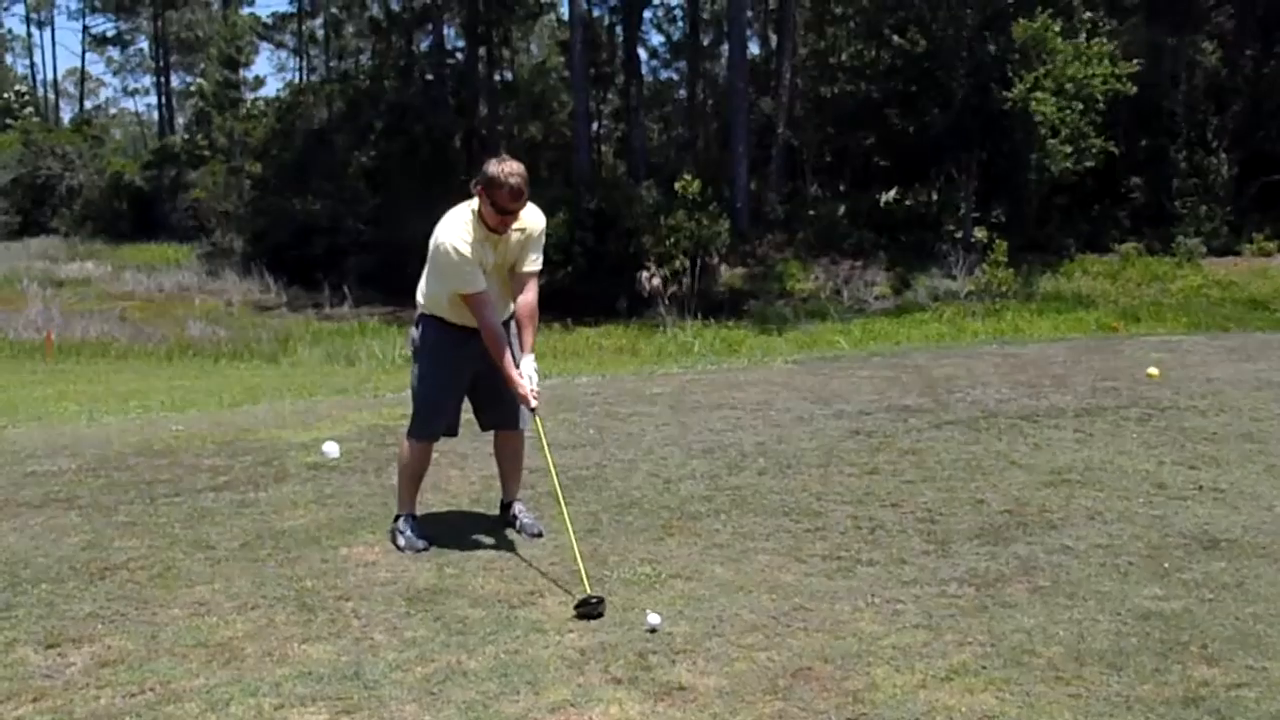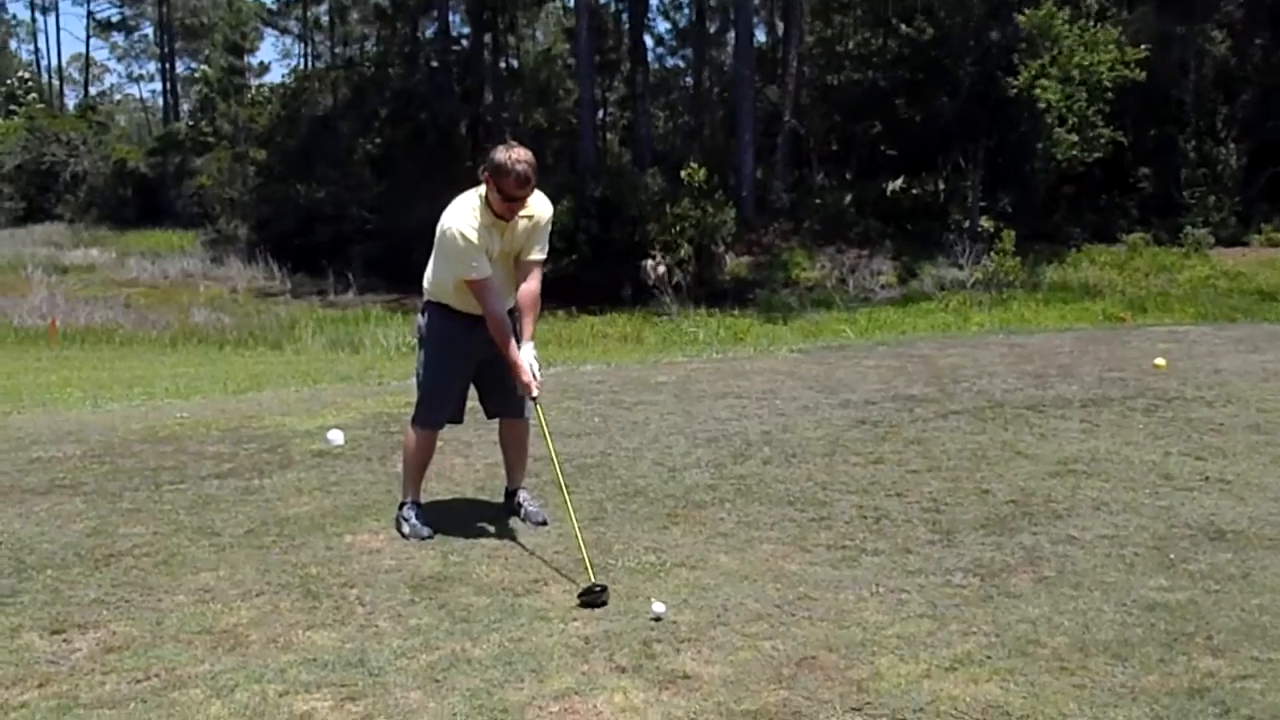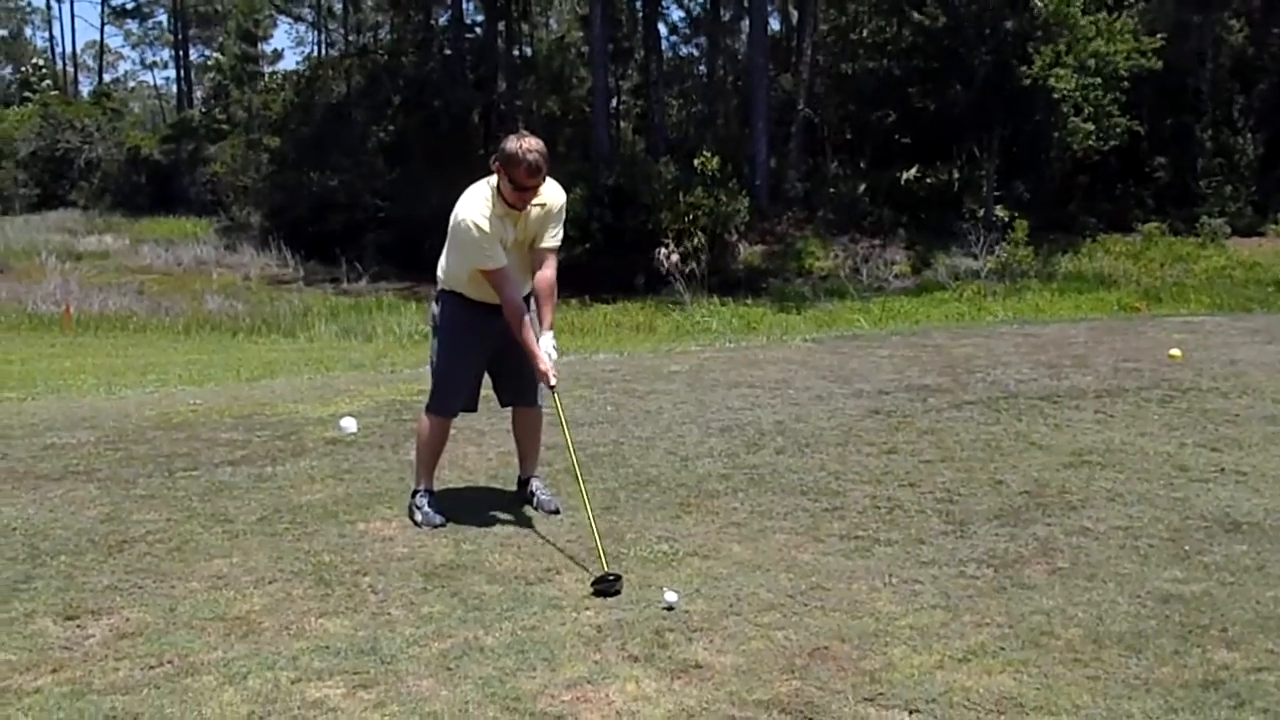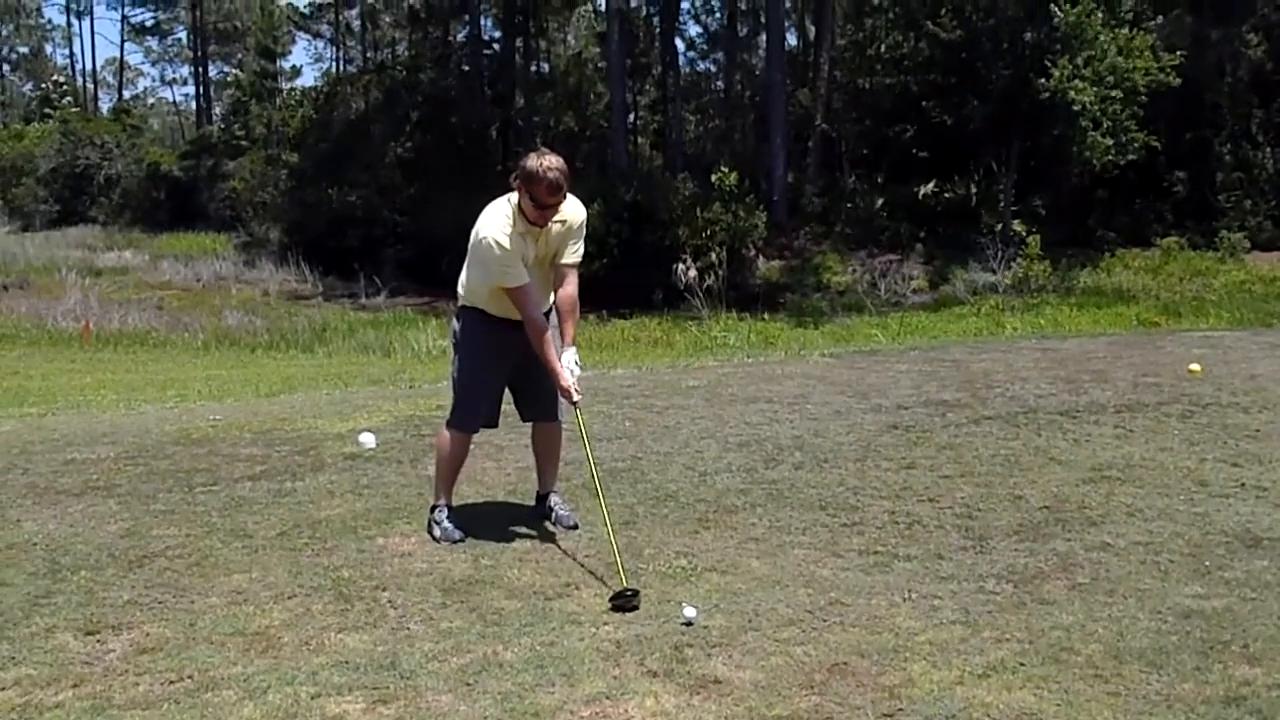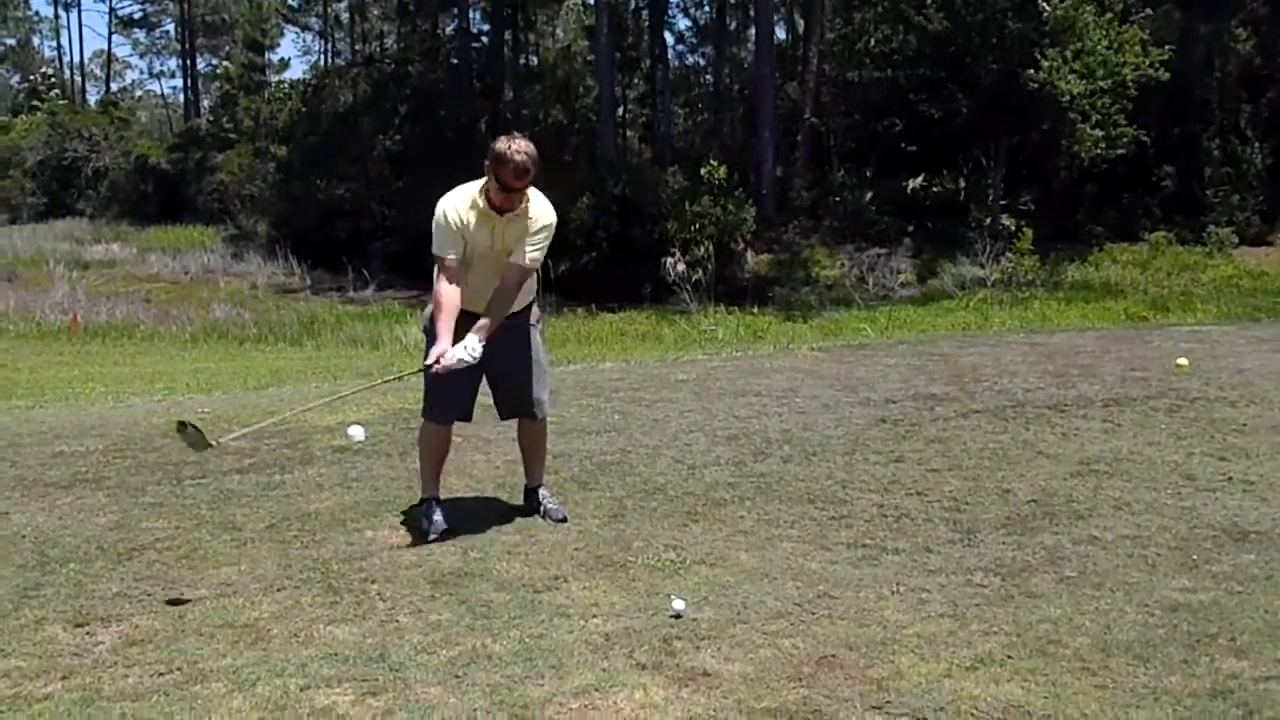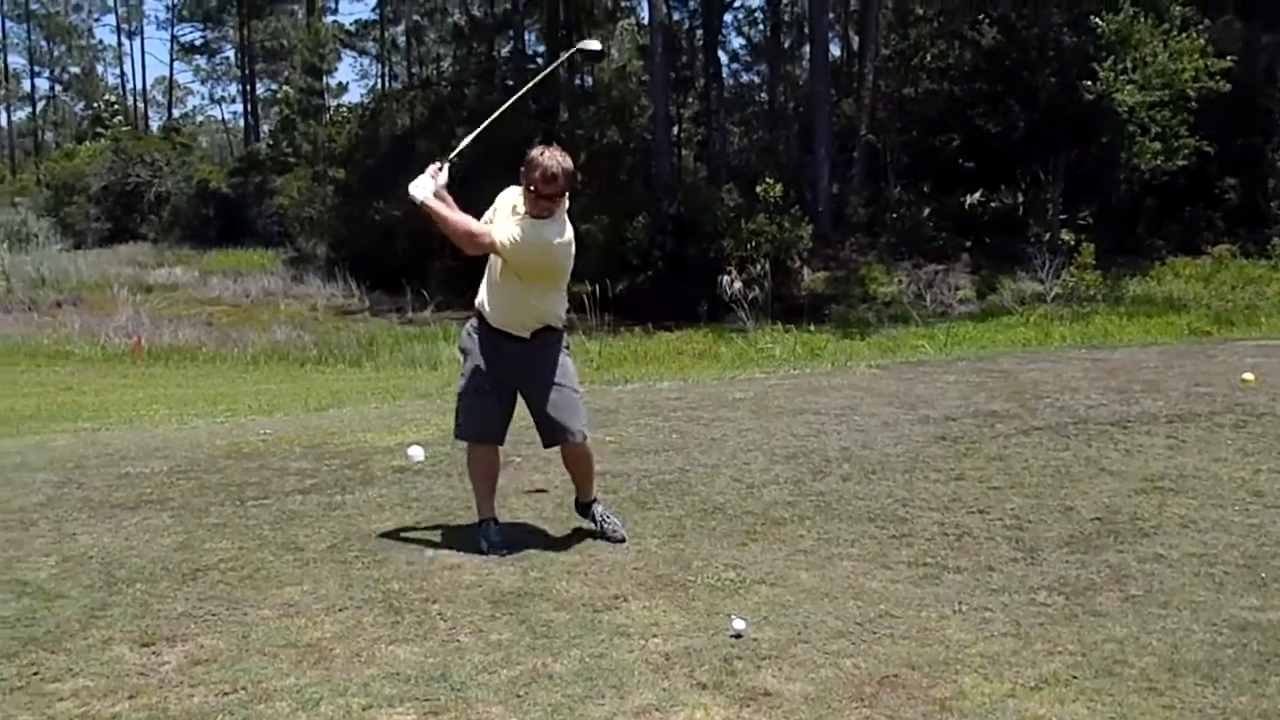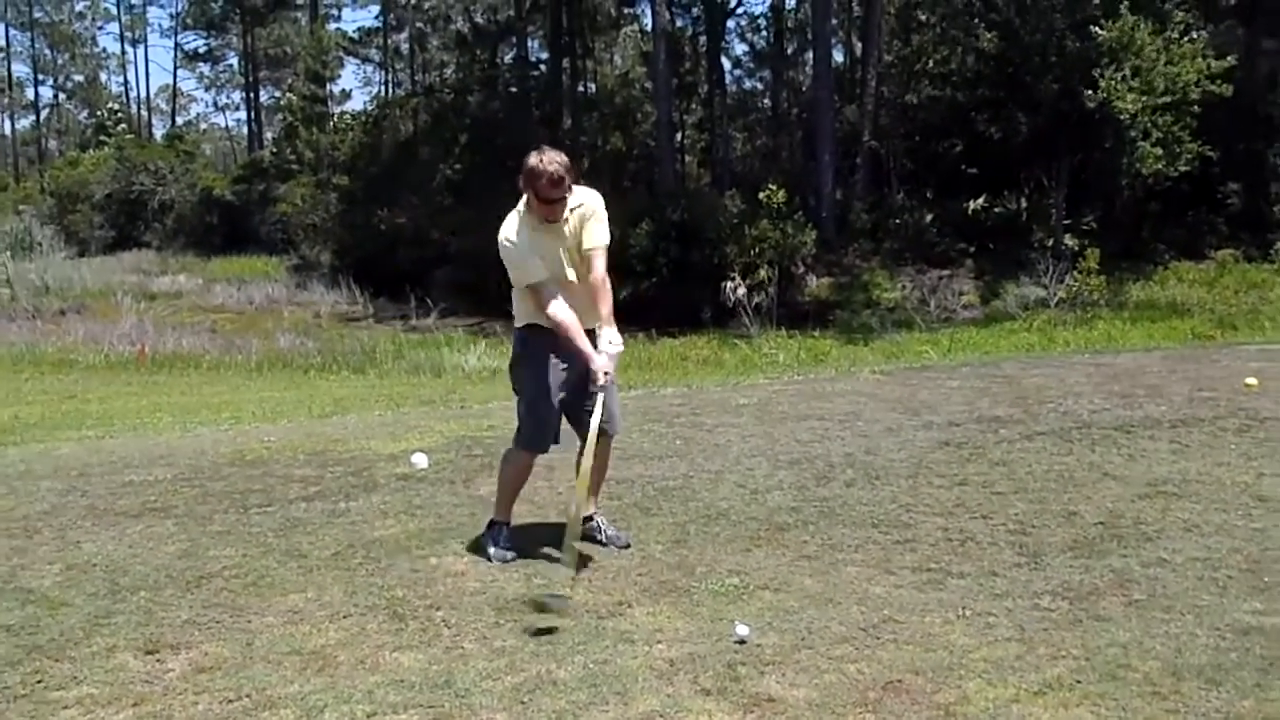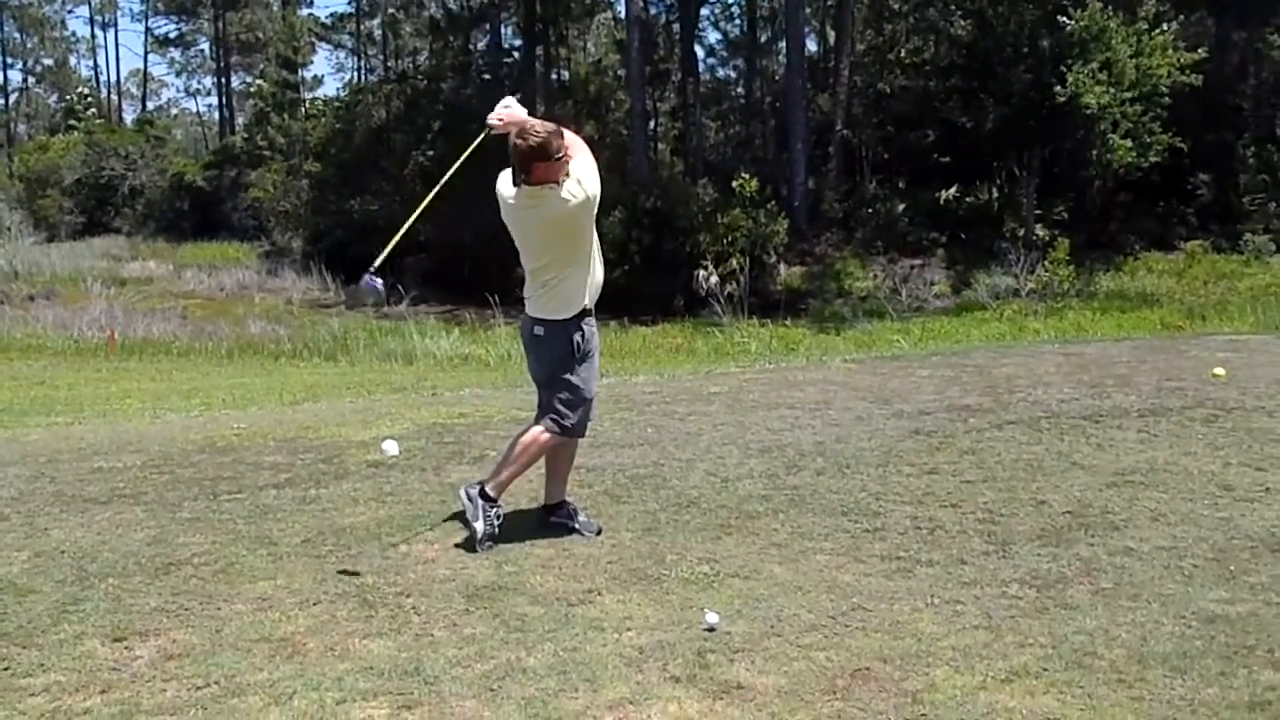
dt=0.4s
person 1, frame 1
left shoulder: (532, 221)
right shoulder: (453, 237)
left elbow: (526, 290)
right elbow: (485, 316)
left wrist: (527, 356)
right wrist: (513, 378)
left hip: (498, 326)
right hip: (444, 329)
left knee: (511, 419)
right knee: (425, 426)
left ankle: (512, 503)
right ankle: (405, 516)
person 1, frame 2
left shoulder: (539, 210)
right shoulder: (460, 224)
left elbow: (529, 279)
right elbow: (488, 302)
left wrist: (527, 344)
right wrist: (516, 364)
left hip: (503, 314)
right hip: (449, 316)
left knee: (516, 407)
right knee: (430, 414)
left ankle: (516, 492)
right ankle: (410, 504)
person 1, frame 3
left shoulder: (552, 198)
right shoulder: (473, 214)
left elbow: (544, 268)
right elbow: (507, 291)
left wrist: (546, 333)
right wrist: (534, 354)
left hip: (515, 304)
right hip: (463, 306)
left knee: (528, 396)
right knee: (443, 402)
left ankle: (529, 480)
right ankle: (422, 492)
person 1, frame 4
left shoulder: (573, 214)
right shoulder: (494, 232)
left elbow: (566, 284)
right elbow: (528, 309)
left wrist: (569, 350)
right wrist: (555, 370)
left hip: (537, 321)
right hip: (484, 321)
left knee: (548, 411)
right knee: (464, 417)
left ankle: (547, 495)
right ankle: (441, 506)
person 1, frame 5
left shoulder: (541, 215)
right shoulder: (454, 207)
left elbow: (511, 286)
right elbow: (447, 279)
left wrist: (478, 339)
right wrist: (444, 339)
left hip: (513, 317)
right hip: (457, 315)
left knee: (534, 408)
right knee: (439, 411)
left ankle: (536, 490)
right ankle: (429, 500)
person 1, frame 6
left shoulder: (555, 238)
right shoulder: (509, 198)
left elbow: (477, 240)
right elbow: (476, 241)
left wrist: (427, 200)
right wrist: (441, 195)
left hip: (541, 343)
right hip: (487, 333)
left knee: (572, 433)
right knee: (481, 433)
left ankle: (589, 502)
right ankle: (488, 520)
person 1, frame 7
left shoulder: (589, 202)
right shoulder: (514, 236)
left elbow: (597, 268)
right elbow: (551, 301)
left wrist: (607, 327)
right wrist: (585, 352)
left hip: (590, 333)
right hip: (541, 340)
left knee: (603, 430)
right knee: (531, 439)
left ankle: (589, 518)
right ankle: (499, 524)
person 1, frame 8
left shoulder: (508, 190)
right shoulder: (575, 199)
right elbow: (580, 146)
left wrist: (520, 130)
right wrist: (522, 122)
left hip: (545, 318)
right hip: (568, 325)
left knee: (568, 416)
right knee: (556, 421)
left ankle: (556, 503)
right ankle: (487, 494)
